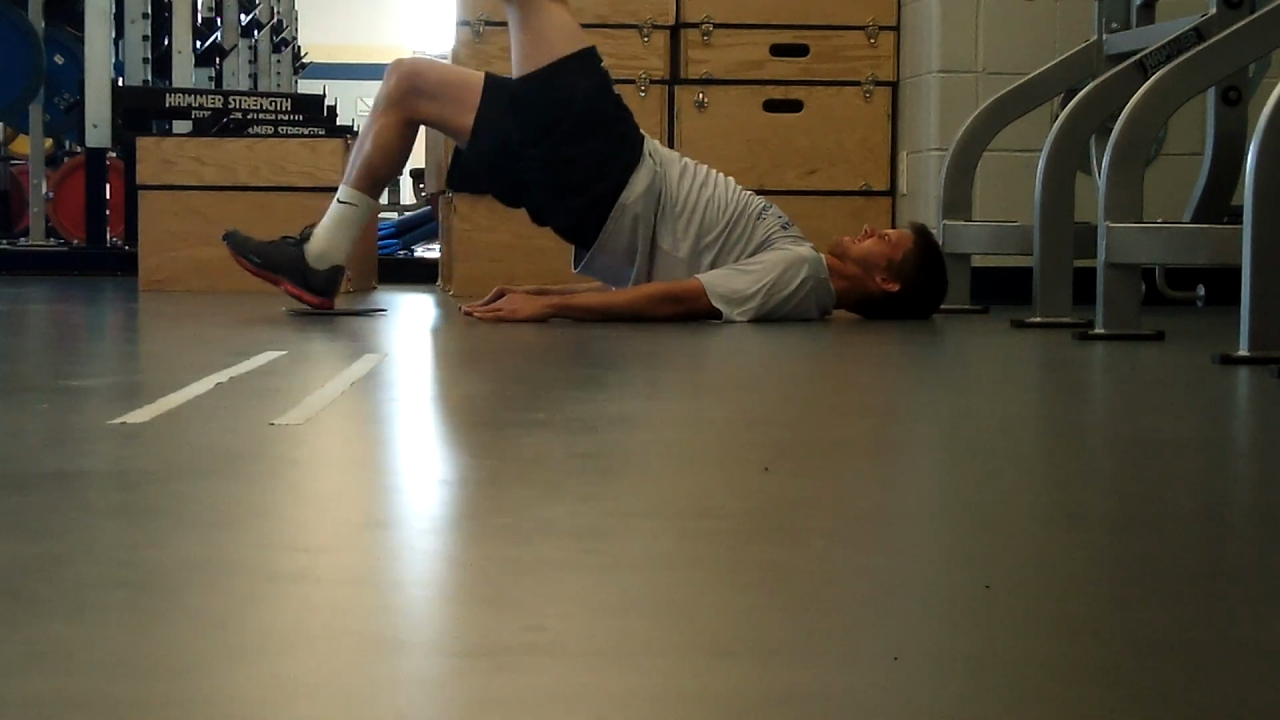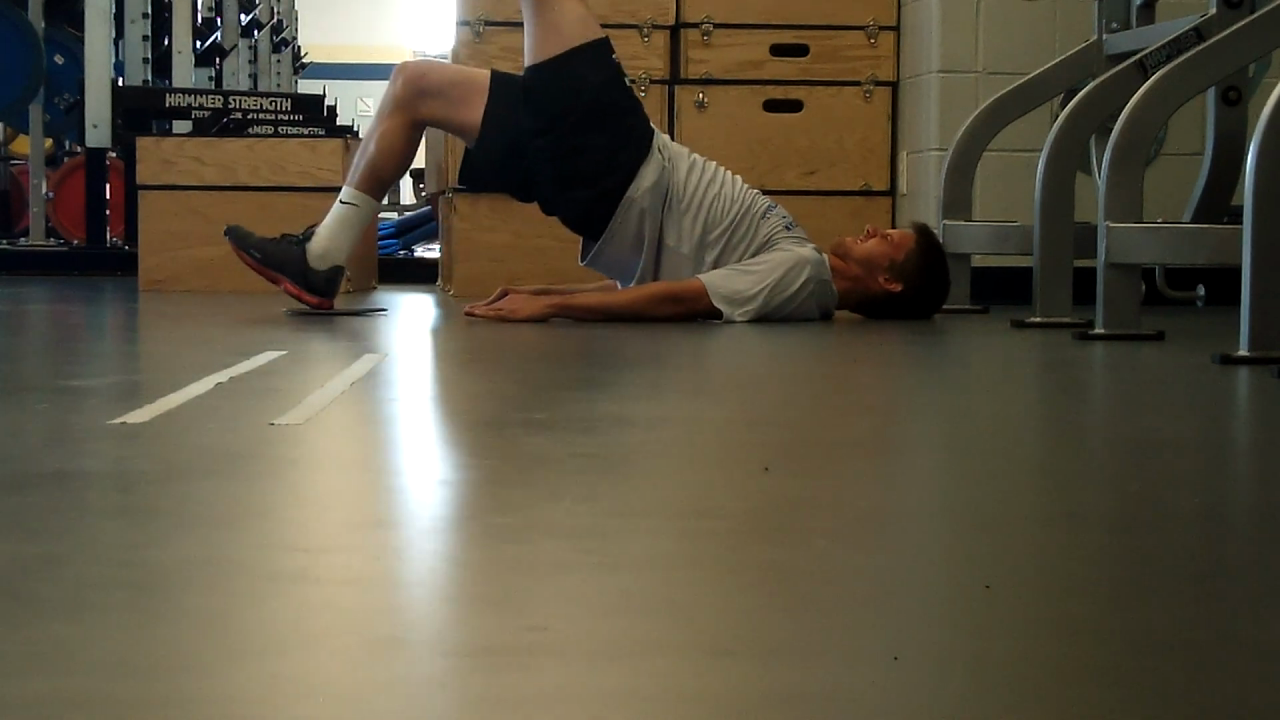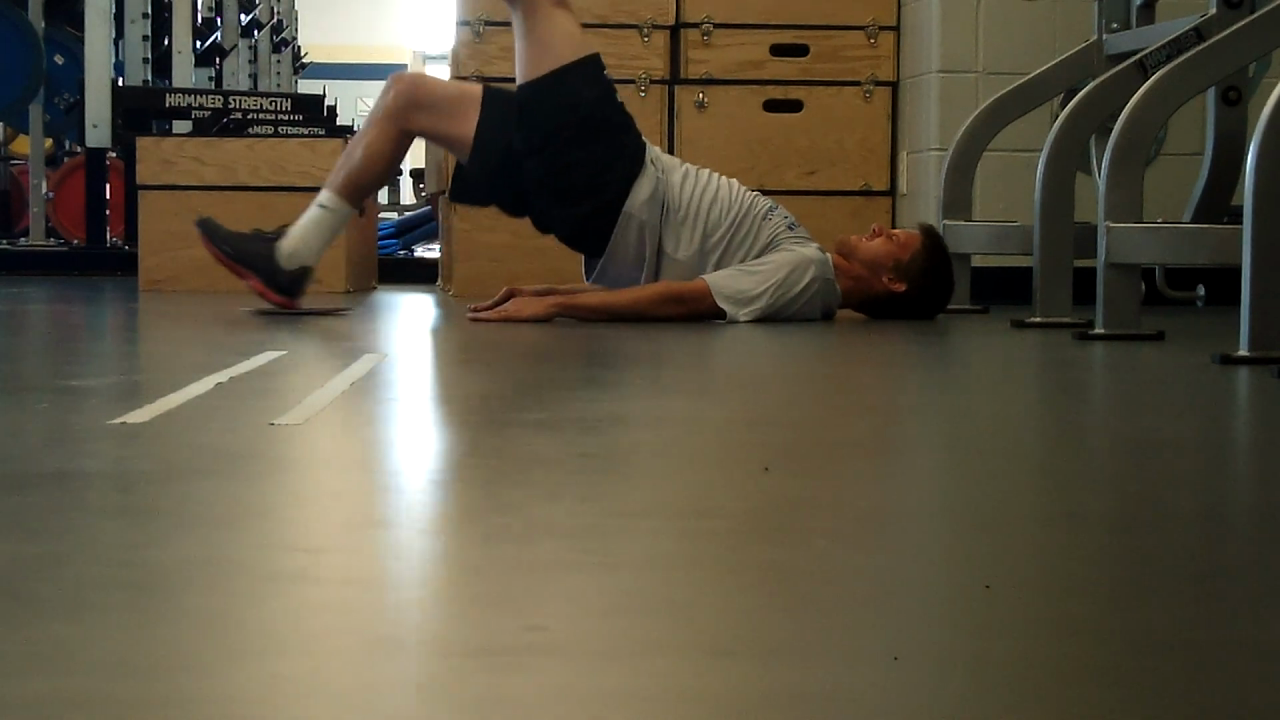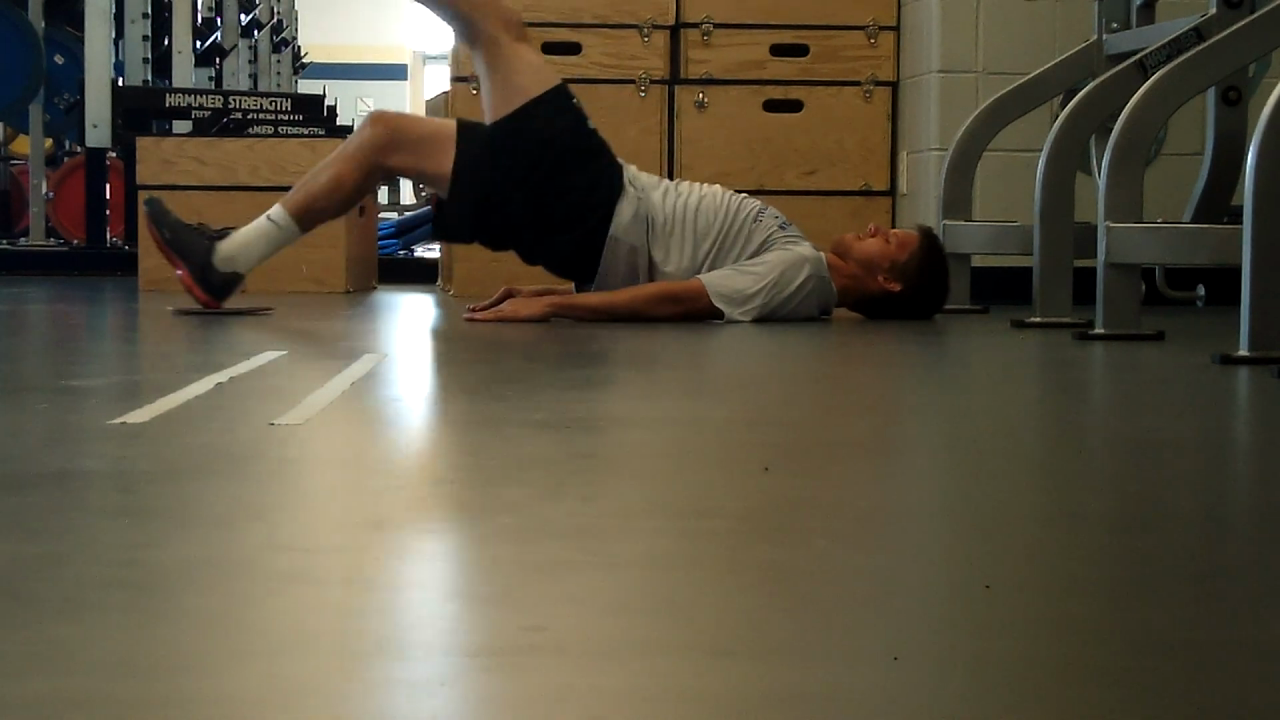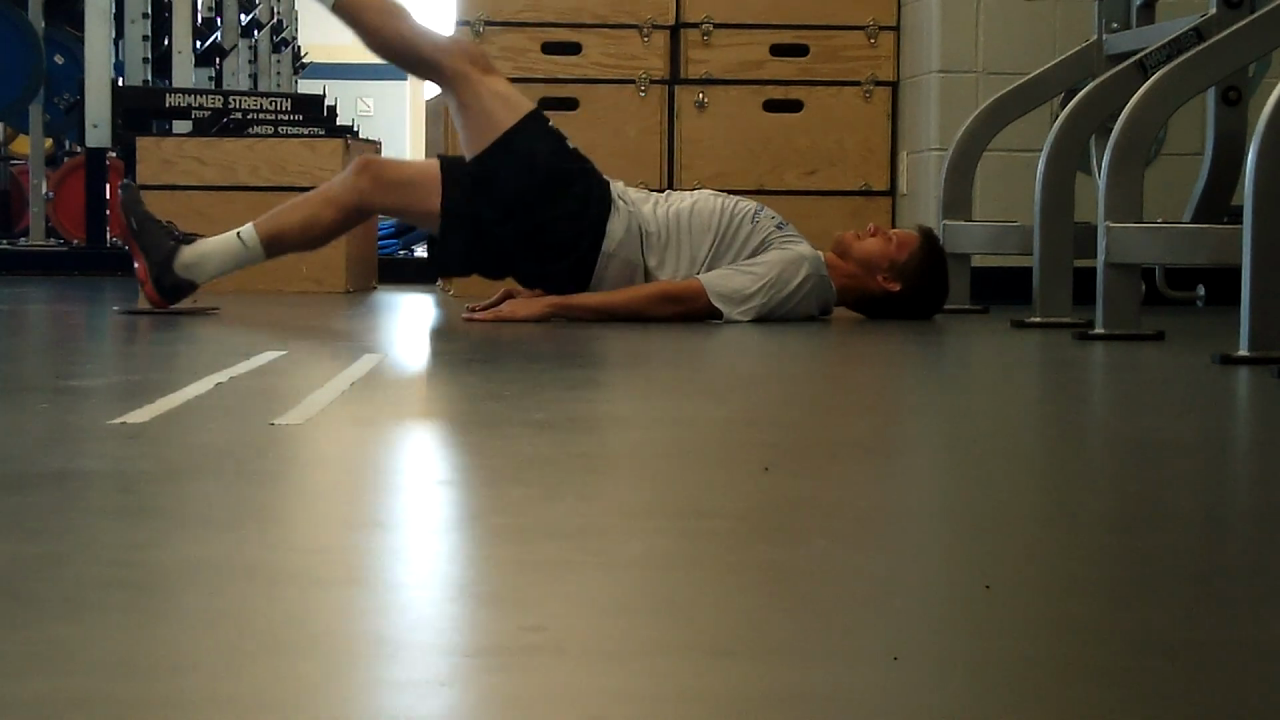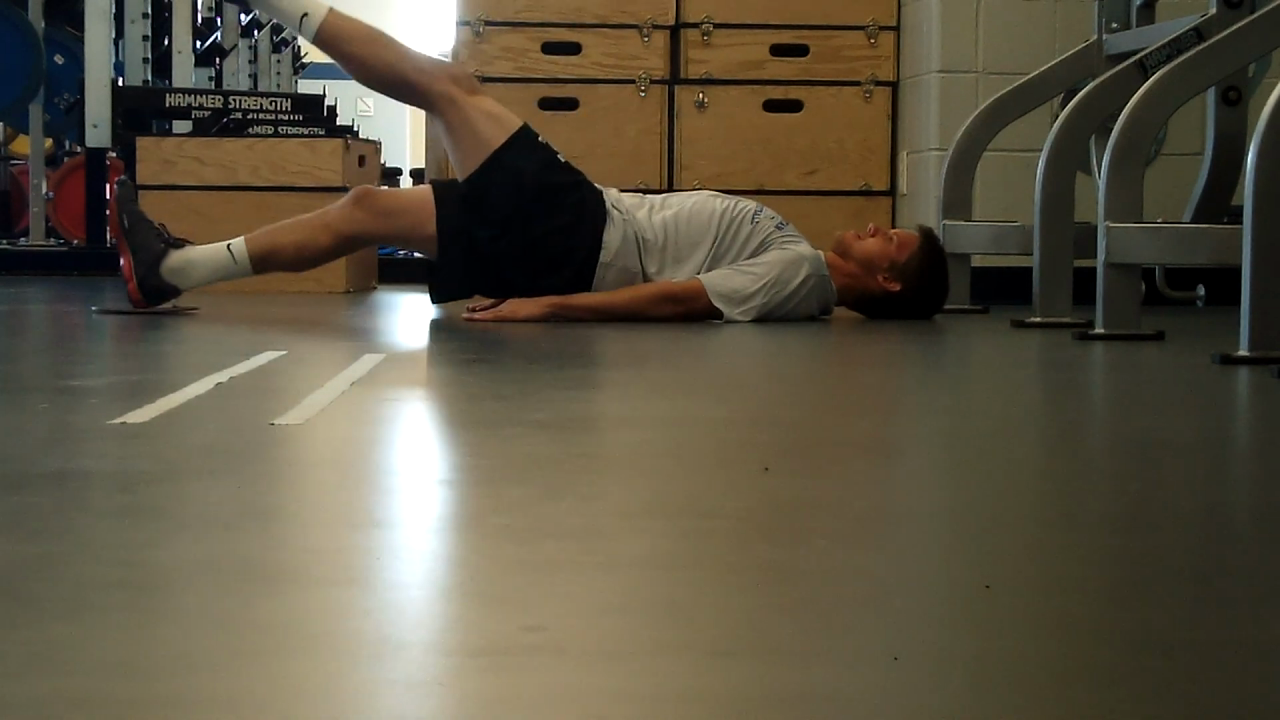
dt=0.2s
person 1, frame 1
left shoulder: (799, 274)
right shoulder: (798, 268)
left elbow: (677, 302)
left wrist: (551, 306)
right hip: (605, 181)
right knee: (409, 82)
right ankle: (321, 257)
person 1, frame 2
left shoulder: (802, 275)
right shoulder: (799, 269)
left elbow: (679, 302)
left wrist: (552, 305)
right knee: (416, 85)
right ankle: (324, 257)
person 1, frame 3
left shoulder: (805, 277)
right shoulder: (808, 268)
left elbow: (682, 300)
left wrist: (557, 303)
right wrist: (556, 293)
right hip: (614, 189)
right knee: (408, 95)
right ankle: (294, 256)
person 1, frame 4
left shoulder: (801, 274)
right shoulder: (796, 269)
left elbow: (679, 300)
left wrist: (550, 305)
right wrist: (556, 288)
left hip: (596, 214)
right hip: (599, 217)
right knee: (384, 133)
right ankle: (229, 261)
person 1, frame 5
left shoulder: (800, 273)
right shoulder: (794, 266)
left elbow: (677, 298)
left wrist: (549, 306)
right wrist: (545, 285)
left hip: (588, 232)
right hip: (592, 229)
right knee: (370, 178)
right ankle: (186, 265)
person 1, frame 6
left shoulder: (799, 272)
right shoulder: (794, 265)
left elbow: (676, 299)
left wrist: (548, 305)
left hip: (583, 243)
right hip: (590, 226)
left knee: (450, 85)
right knee: (365, 210)
right ankle: (171, 272)
